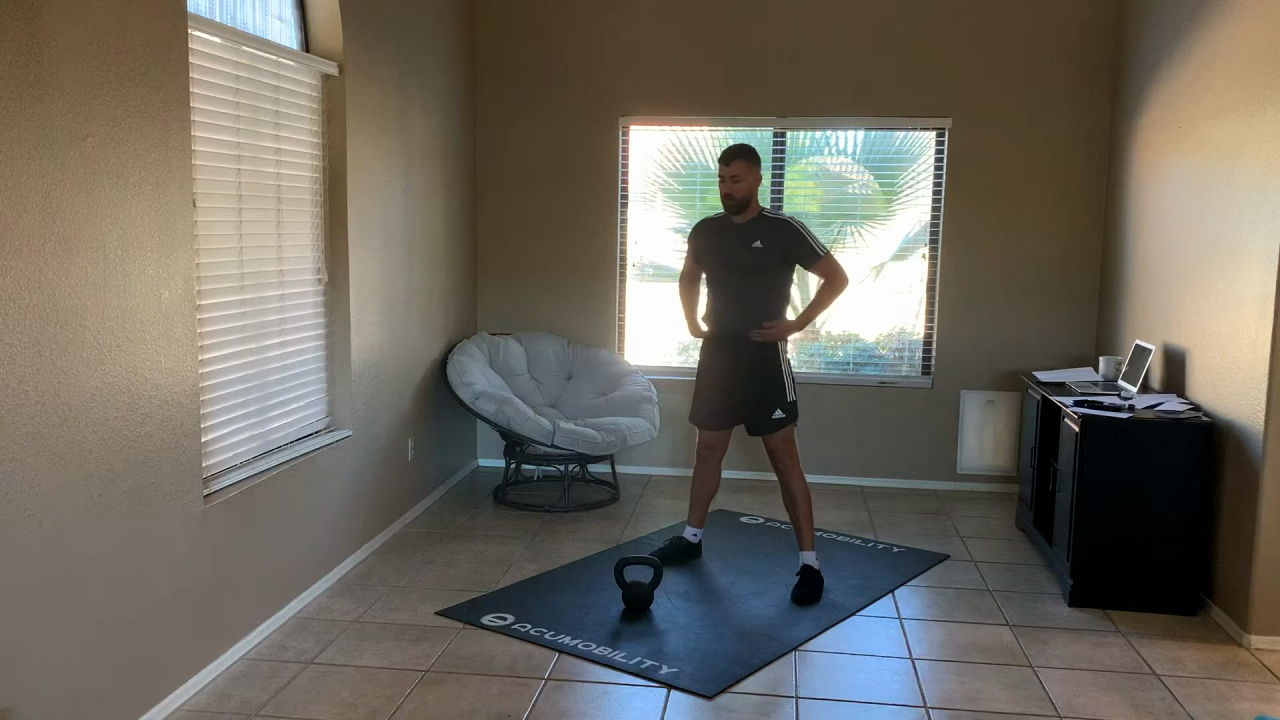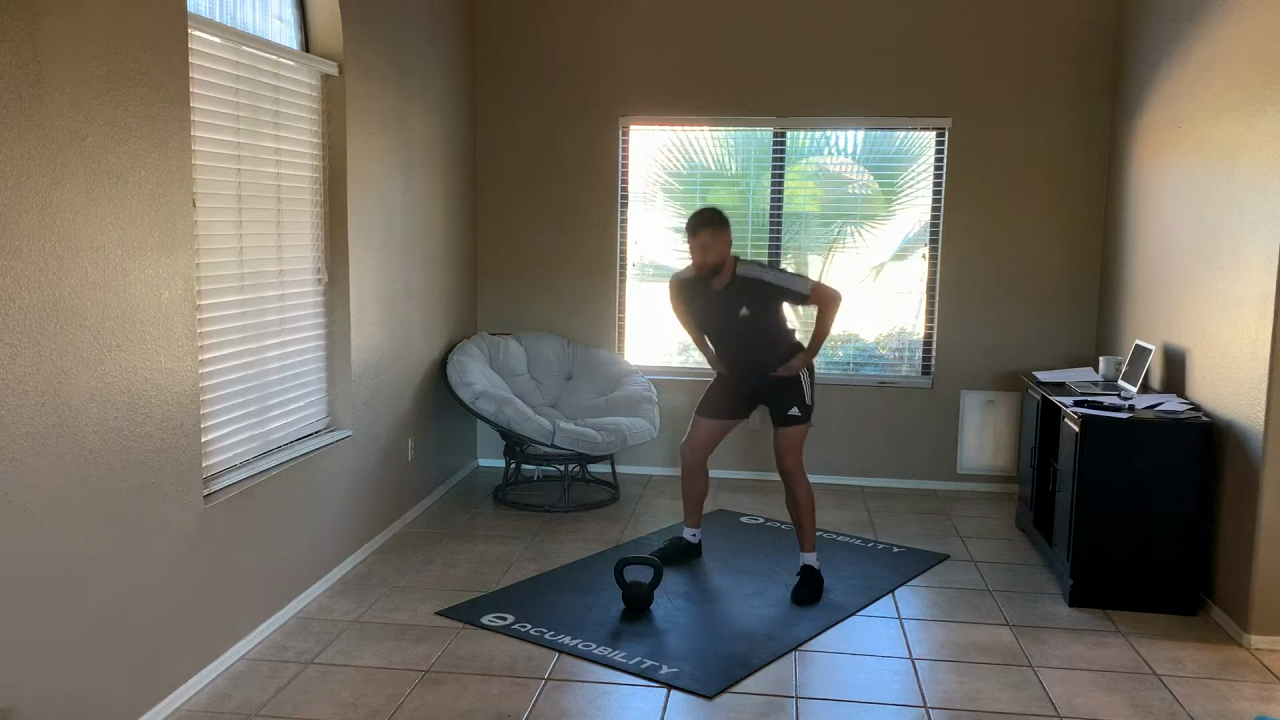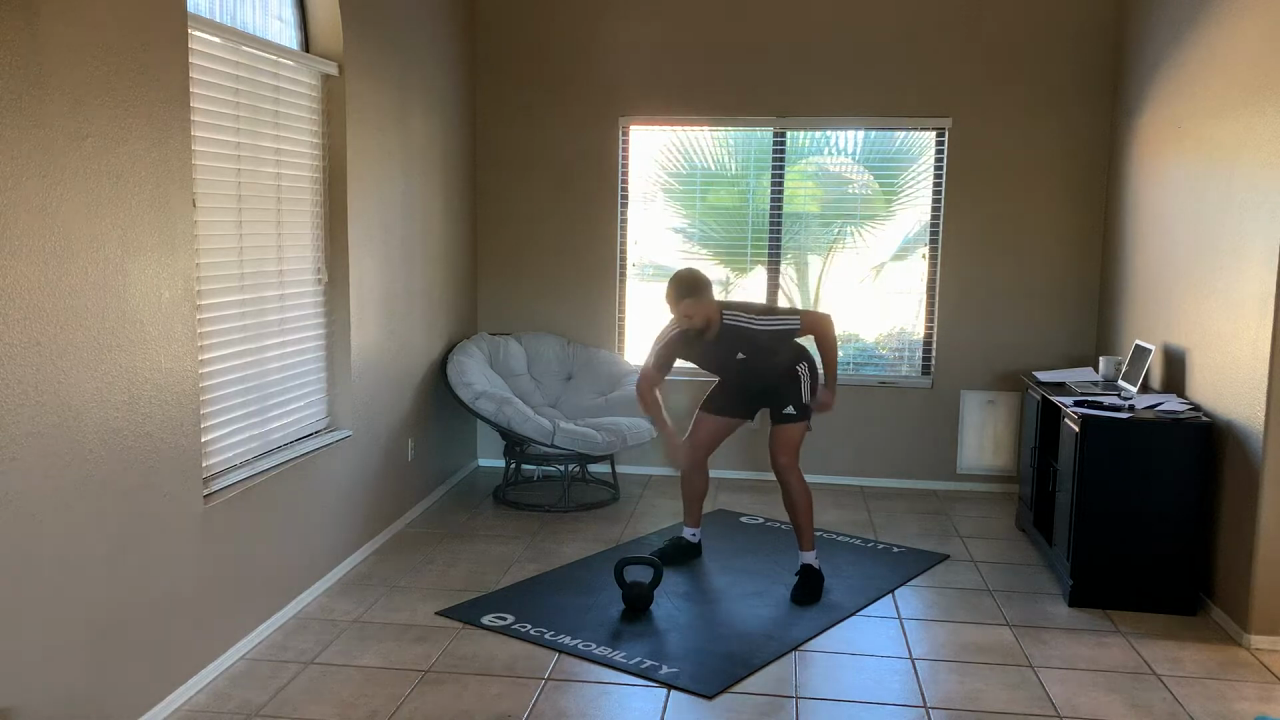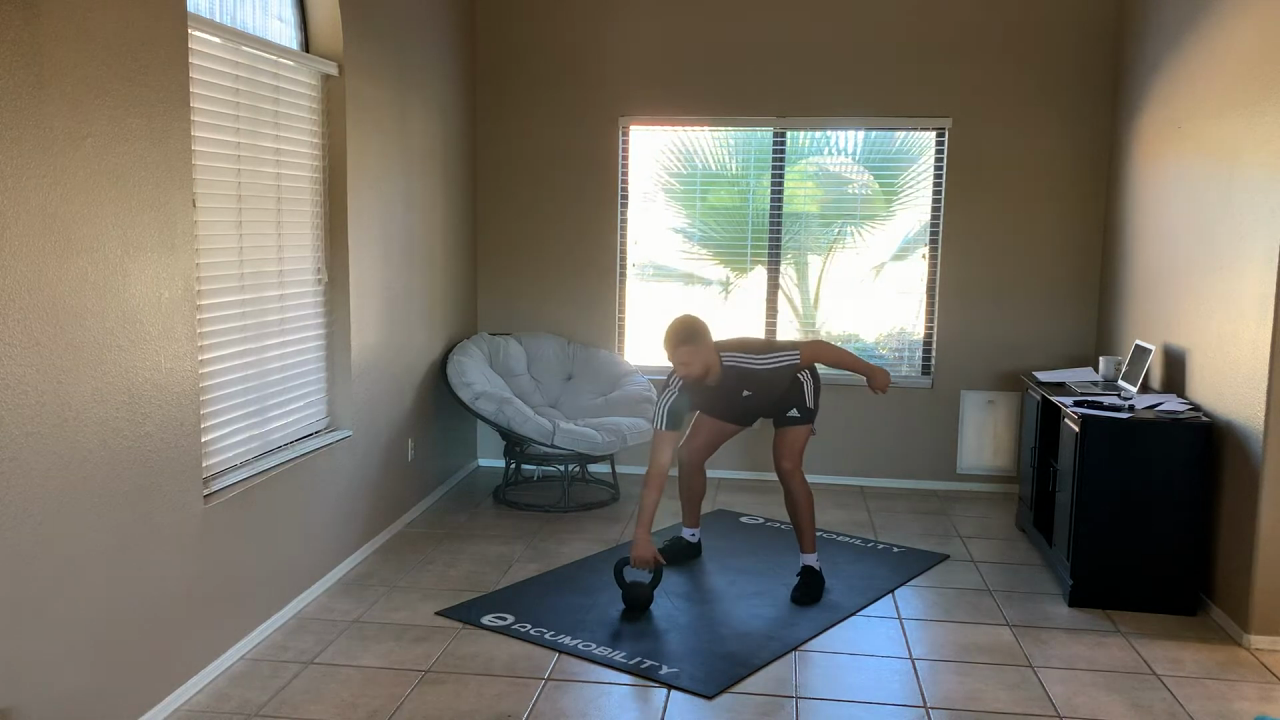
dt=0.5s
person 1, frame 1
left shoulder: (783, 229)
right shoulder: (705, 231)
left elbow: (836, 278)
right elbow: (689, 277)
left wrist: (798, 323)
right wrist: (691, 319)
left hip: (764, 356)
right hip: (716, 353)
left knee: (783, 458)
right knee: (708, 452)
left ankle: (809, 563)
right ankle: (692, 537)
person 1, frame 2
left shoulder: (762, 281)
right shoulder: (685, 284)
left elbow: (830, 298)
left wrist: (807, 355)
right wrist: (706, 351)
left hip: (784, 371)
right hip: (734, 372)
left knee: (788, 462)
right knee: (692, 448)
left ankle: (810, 564)
right ankle: (690, 538)
person 1, frame 3
left shoulder: (751, 320)
right shoulder: (676, 336)
left elbow: (822, 322)
right elbow: (646, 383)
left wrist: (829, 386)
right wrist: (668, 433)
left hip: (788, 378)
right hip: (738, 382)
left knee: (784, 463)
right knee: (692, 450)
left ankle: (810, 565)
right ankle: (690, 539)
person 1, frame 4
left shoulder: (752, 359)
right shoulder: (675, 393)
left elbow: (817, 349)
right elbow: (659, 464)
left wrist: (870, 372)
right wrist: (642, 535)
left hip: (792, 387)
right hip: (733, 397)
left knee: (787, 467)
right knee: (689, 455)
left ankle: (810, 566)
right ankle: (690, 539)
